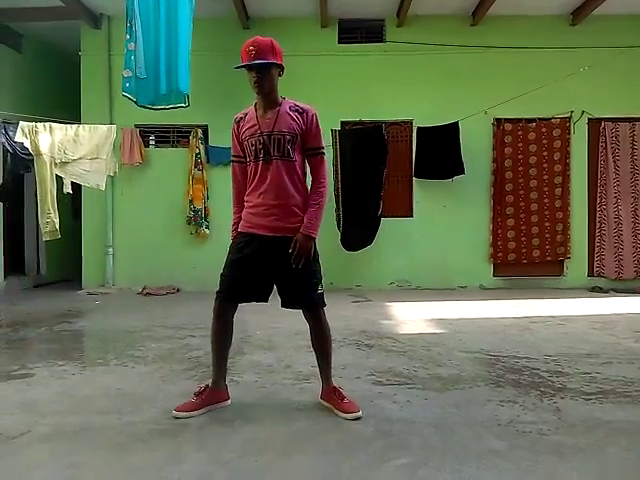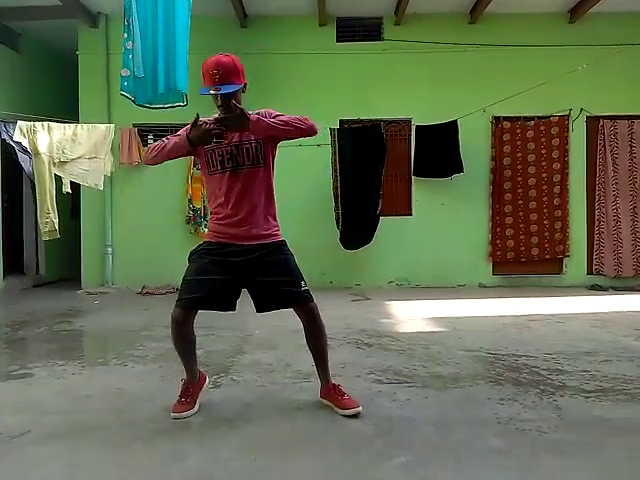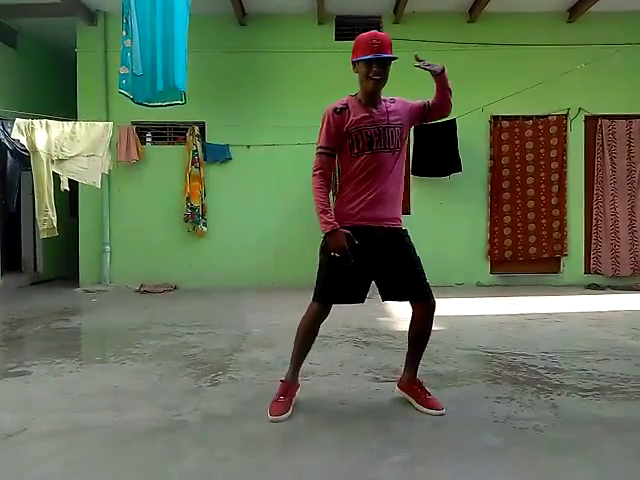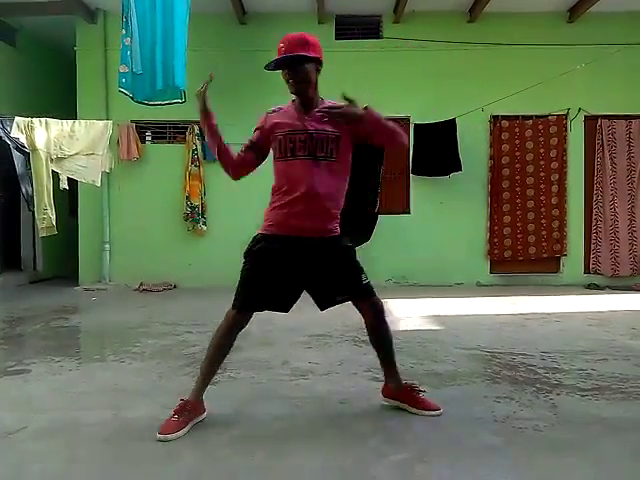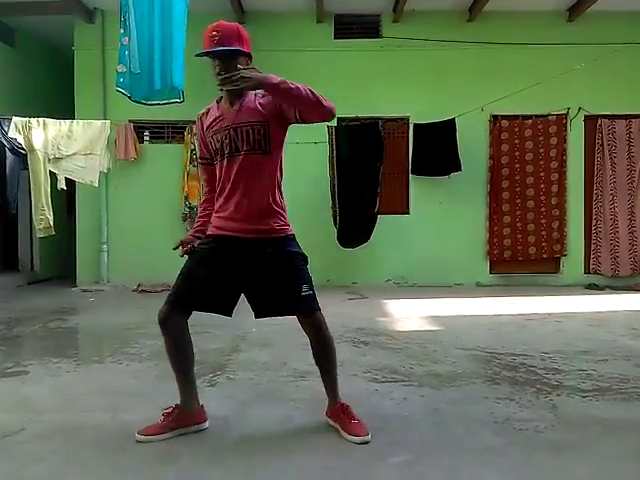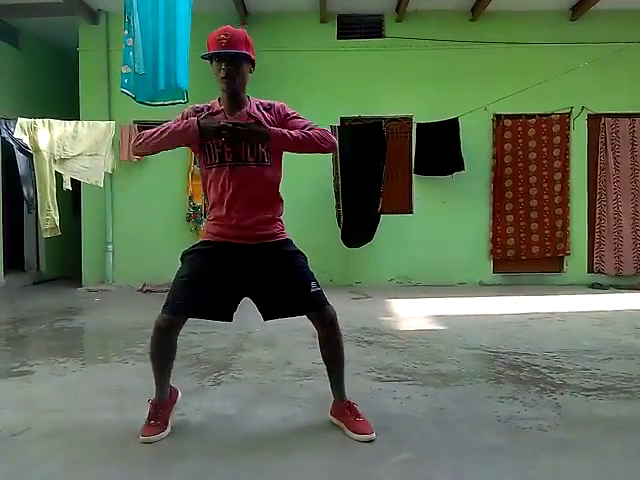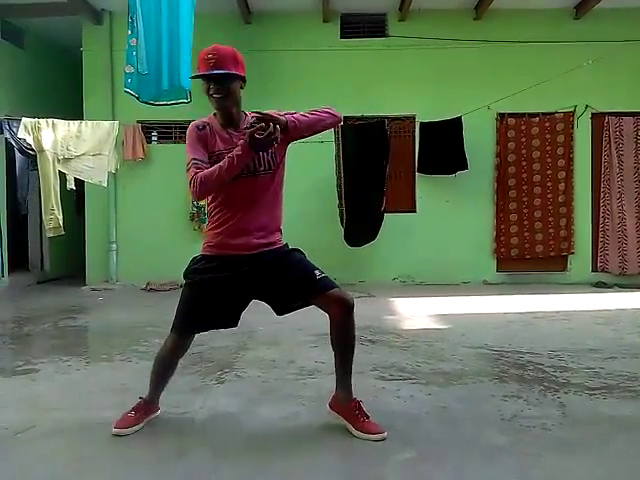
dt=0.7s
person 1, frame 1
left shoulder: (304, 116)
right shoulder: (241, 123)
left elbow: (320, 178)
right elbow: (239, 184)
left wrist: (309, 230)
right wrist: (235, 232)
left hip: (295, 234)
right hip: (251, 233)
left knee: (313, 310)
right knee: (223, 305)
left ankle: (328, 388)
right ankle: (217, 387)
person 1, frame 2
left shoulder: (263, 121)
right shoulder: (198, 130)
left elbow: (309, 128)
right elbow: (151, 156)
left wrist: (250, 123)
right wrist: (189, 140)
left hip: (266, 242)
right hip: (219, 244)
left knee: (308, 309)
right knee: (182, 317)
left ankle: (328, 385)
right ankle: (194, 380)
person 1, frame 3
left shoulder: (403, 110)
right shoulder: (337, 113)
left elbow: (443, 109)
right elbow: (320, 174)
left wrist: (440, 76)
right wrist: (331, 228)
left hip: (391, 229)
right hip: (349, 230)
left knee: (425, 303)
right knee: (320, 307)
left ankle: (410, 380)
right ankle: (290, 383)
person 1, frame 4
left shoulder: (346, 115)
right shoulder: (274, 119)
left elbow: (400, 143)
right elbow: (237, 168)
left wrist: (367, 116)
right wrist: (208, 121)
left hip: (326, 239)
right hip: (276, 238)
left knee: (373, 308)
right knee: (237, 316)
left ankle: (394, 385)
right ankle: (194, 399)
person 1, frame 5
left shoulder: (270, 103)
right shoulder: (206, 119)
left elbow: (325, 111)
left wrist: (268, 81)
right wrist: (198, 231)
left hip: (272, 239)
right hip: (220, 240)
left knee: (313, 320)
right knee: (169, 316)
left ankle: (337, 406)
right ankle: (190, 409)
person 1, frame 6
left shoulder: (274, 113)
right shoulder: (199, 117)
left elbow: (328, 141)
right elbow: (141, 146)
left wrist: (269, 131)
right wrist: (195, 126)
left hip: (272, 245)
right hip: (217, 246)
left knee: (324, 315)
right knee: (166, 324)
left ankle: (341, 402)
right ankle: (163, 398)
person 1, frame 7
left shoulder: (275, 125)
right shoulder: (200, 130)
left elbow: (332, 116)
right elbow: (199, 187)
left wrist: (284, 124)
right wrist: (246, 149)
left hip: (272, 251)
right hip: (221, 257)
left knee: (341, 304)
right knee: (179, 338)
left ankle: (344, 399)
right ankle: (149, 401)
